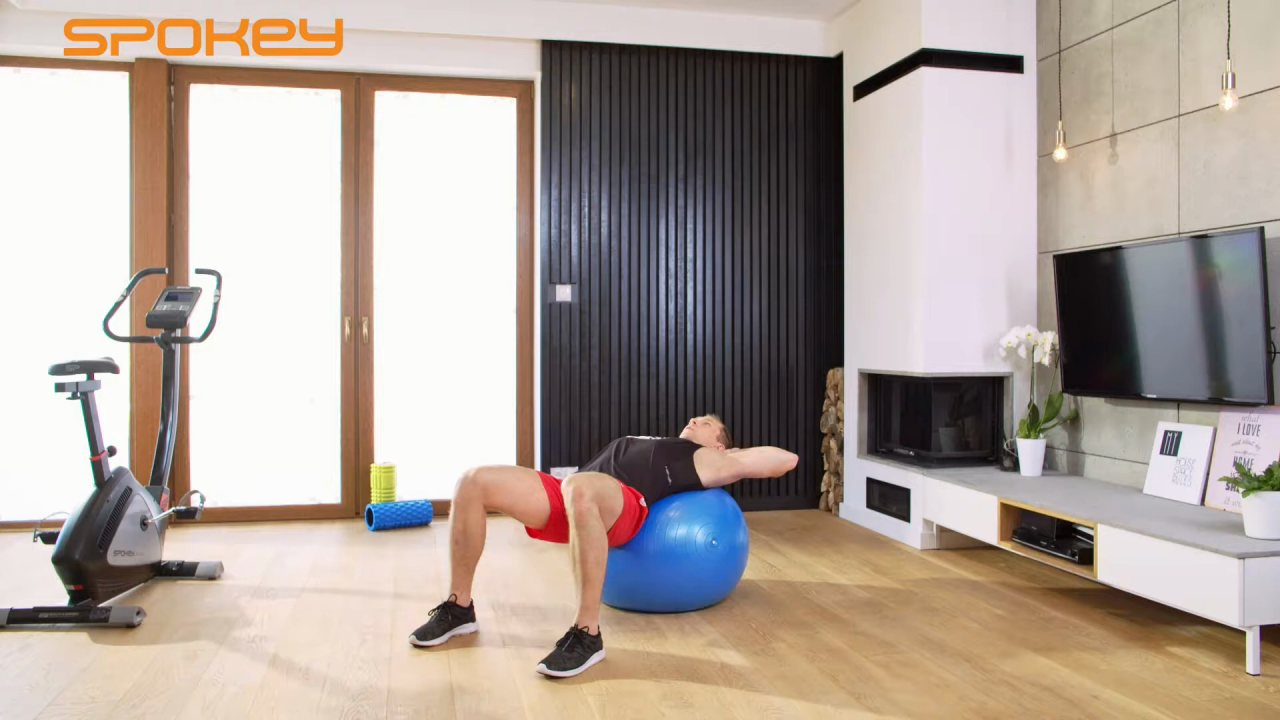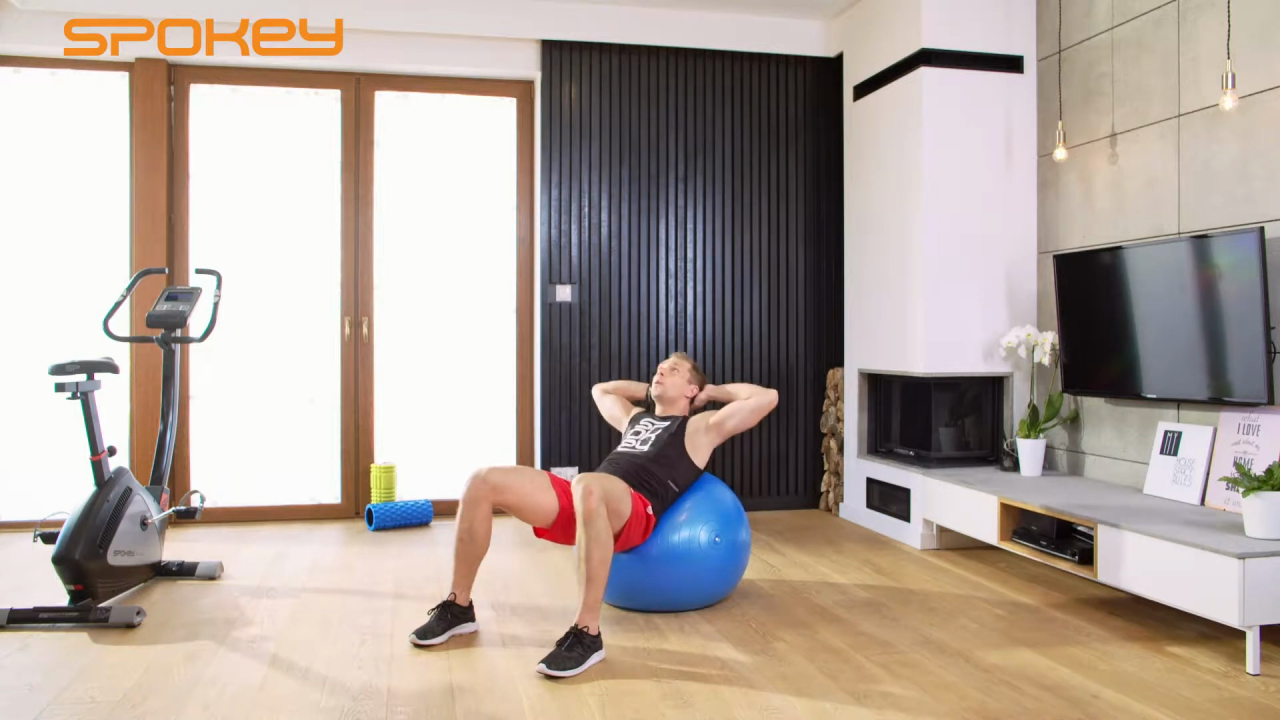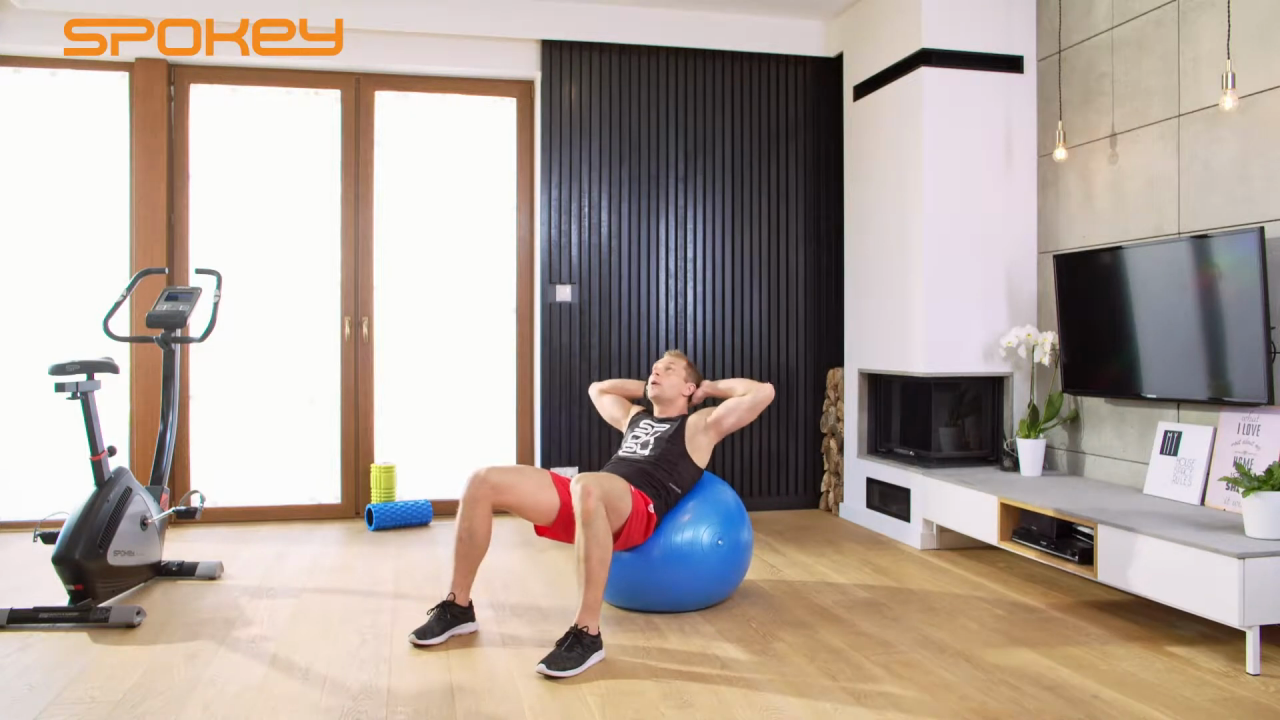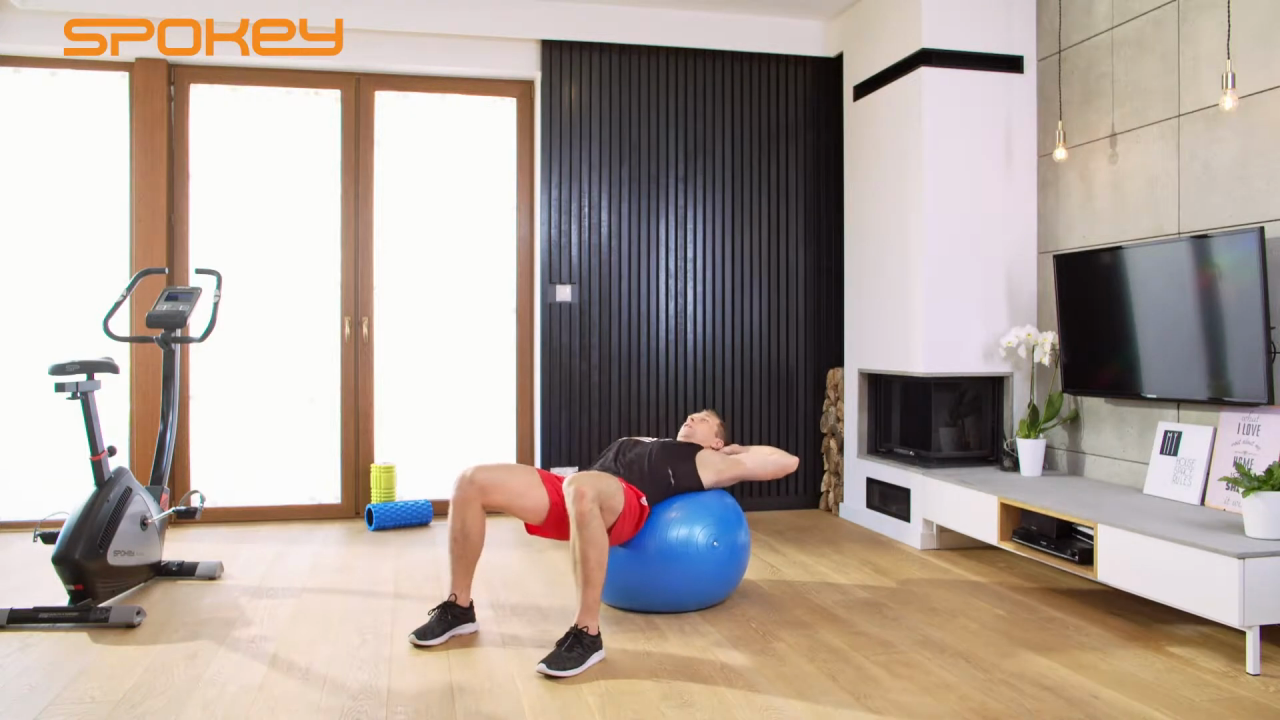
dt=0.7s
person 1, frame 1
left shoulder: (709, 460)
right shoulder: (664, 447)
left elbow: (787, 460)
right elbow: (630, 447)
left wrist: (735, 448)
right wrist: (672, 439)
left hip: (623, 501)
right hip: (574, 492)
left knee: (579, 491)
right knee: (474, 482)
left ankle: (587, 635)
right ankle: (459, 607)
person 1, frame 2
left shoulder: (699, 428)
right shoulder: (637, 418)
left elbow: (767, 397)
right elbow: (601, 391)
left wrist: (713, 391)
right wrist: (649, 391)
left hip: (632, 510)
right hip: (581, 499)
left knee: (587, 489)
right knee: (483, 481)
left ankle: (588, 634)
right ankle: (459, 607)
person 1, frame 3
left shoulder: (699, 426)
right shoulder: (636, 418)
left elbow: (763, 393)
right elbow: (598, 390)
left wrist: (711, 388)
right wrist: (647, 389)
left hip: (637, 510)
right hip: (585, 497)
left knee: (586, 490)
right knee: (483, 482)
left ankle: (587, 635)
right ankle: (458, 607)
person 1, frame 4
left shoulder: (711, 461)
right shoulder: (661, 448)
left elbow: (787, 461)
right elbow: (623, 443)
left wrist: (736, 447)
left hip: (625, 499)
right hip: (576, 492)
left knee: (580, 488)
right knee: (472, 482)
left ankle: (587, 633)
right ankle: (459, 607)
